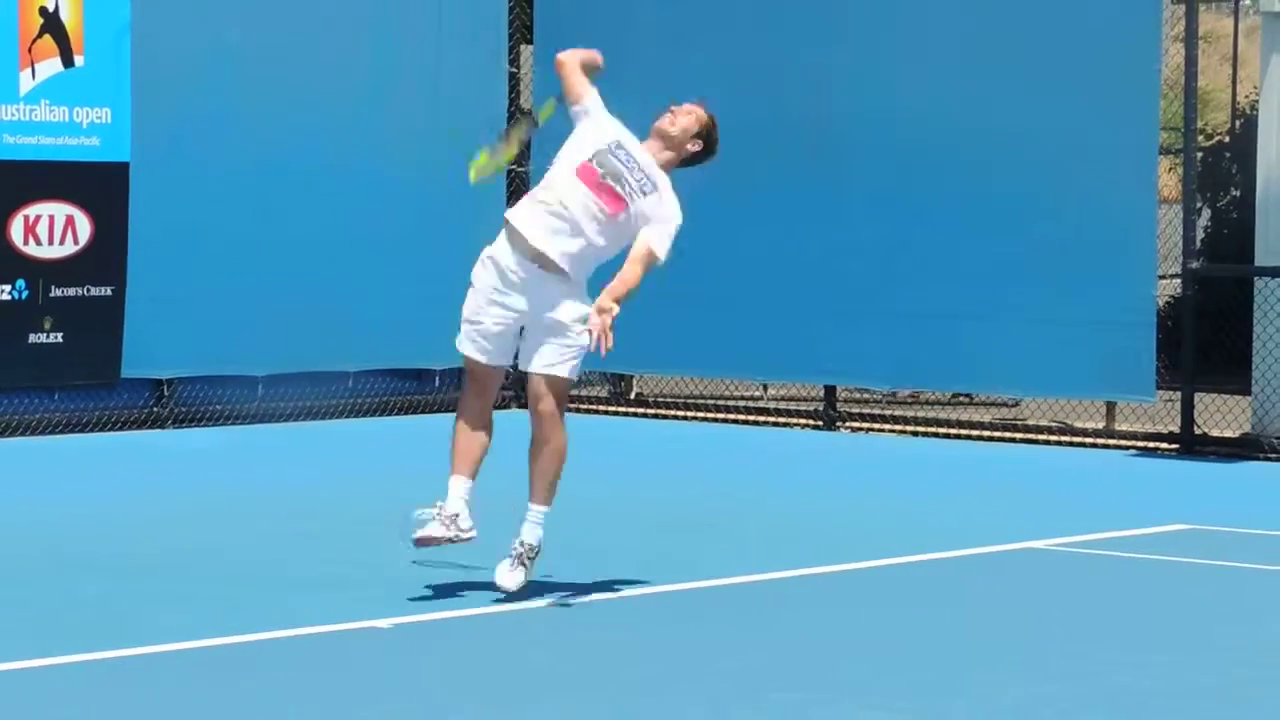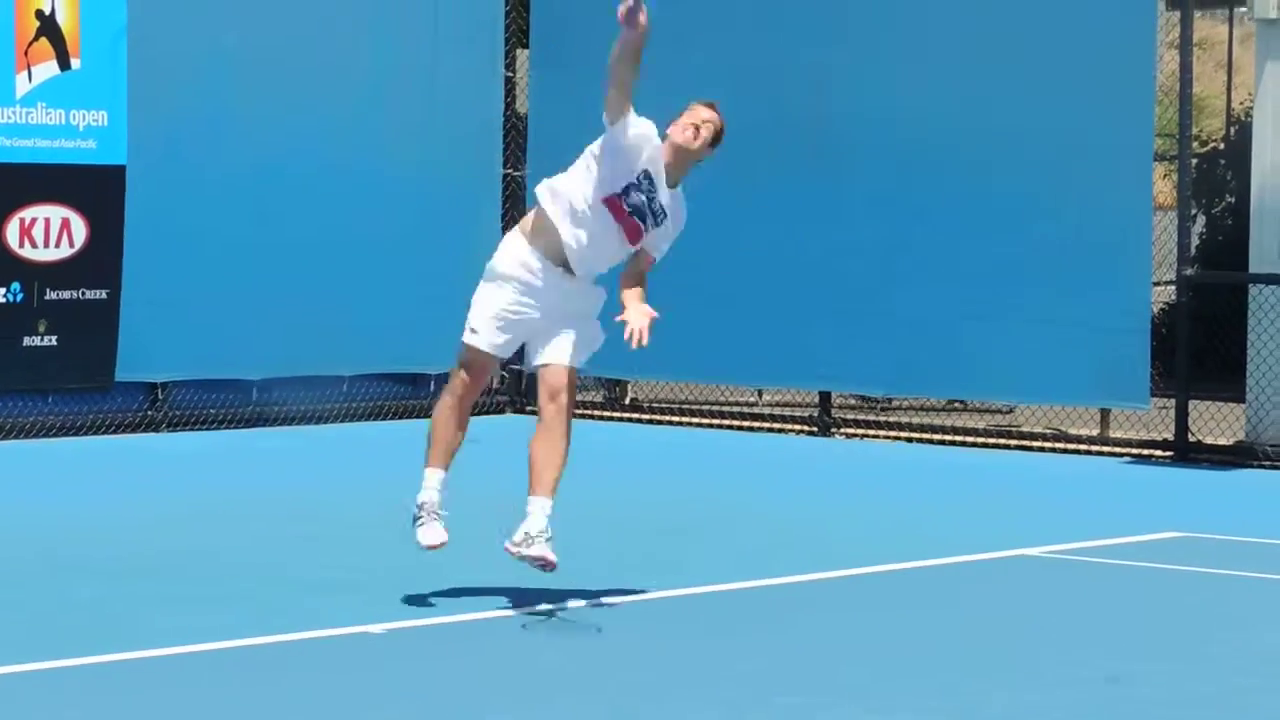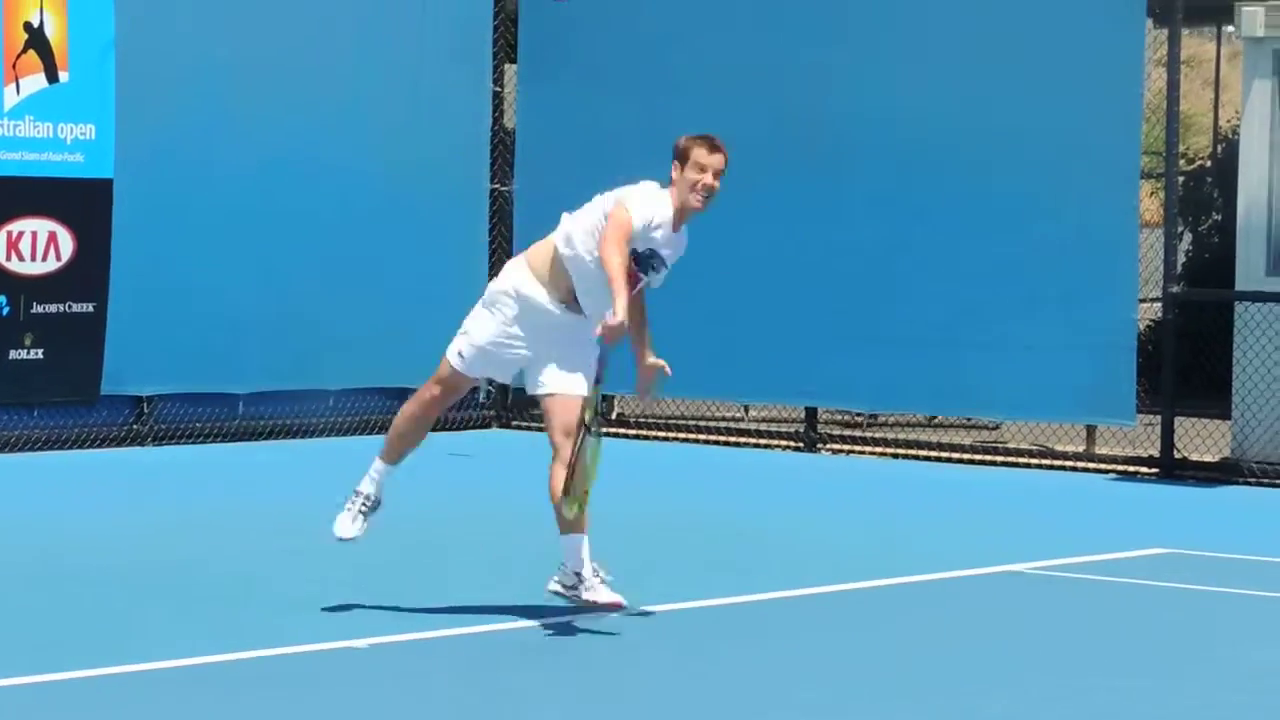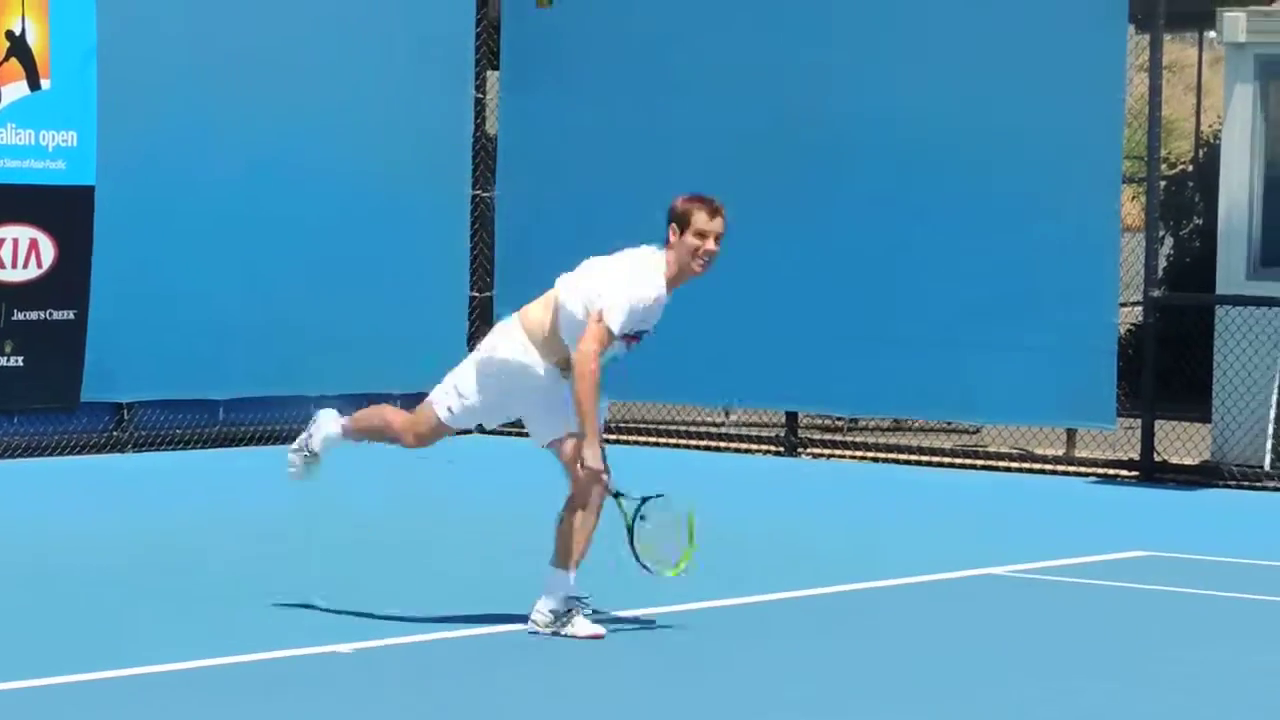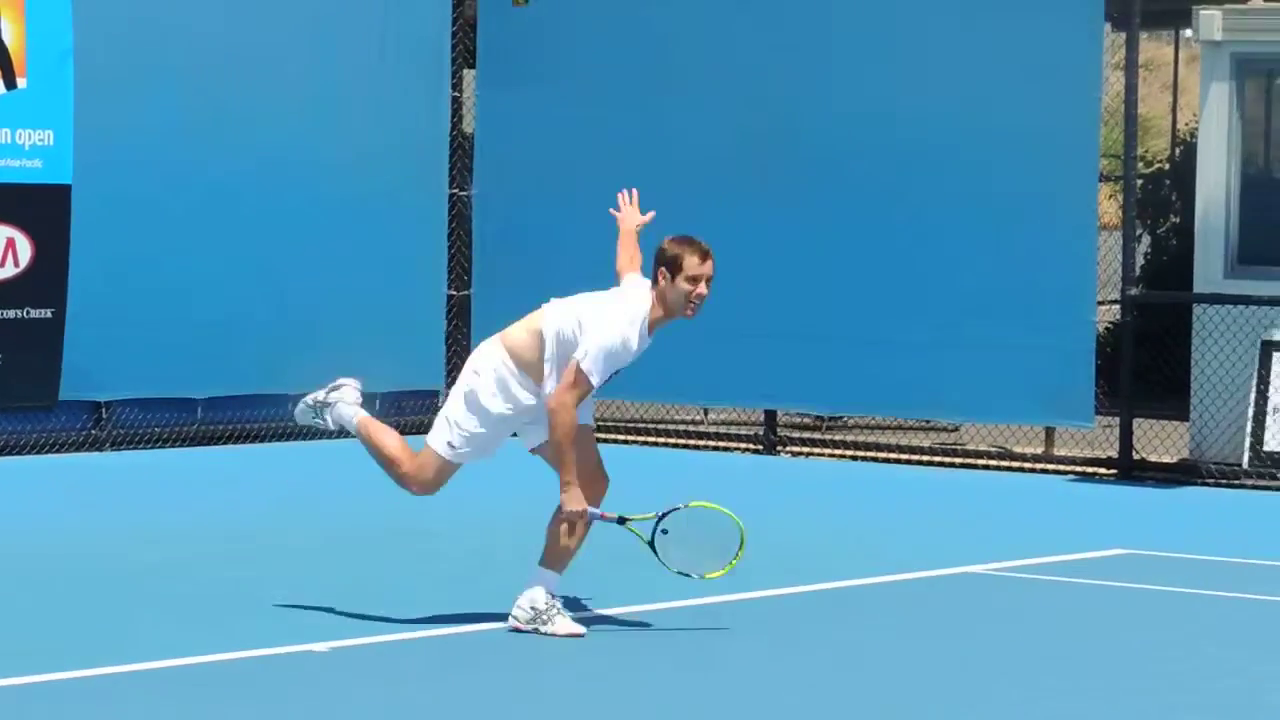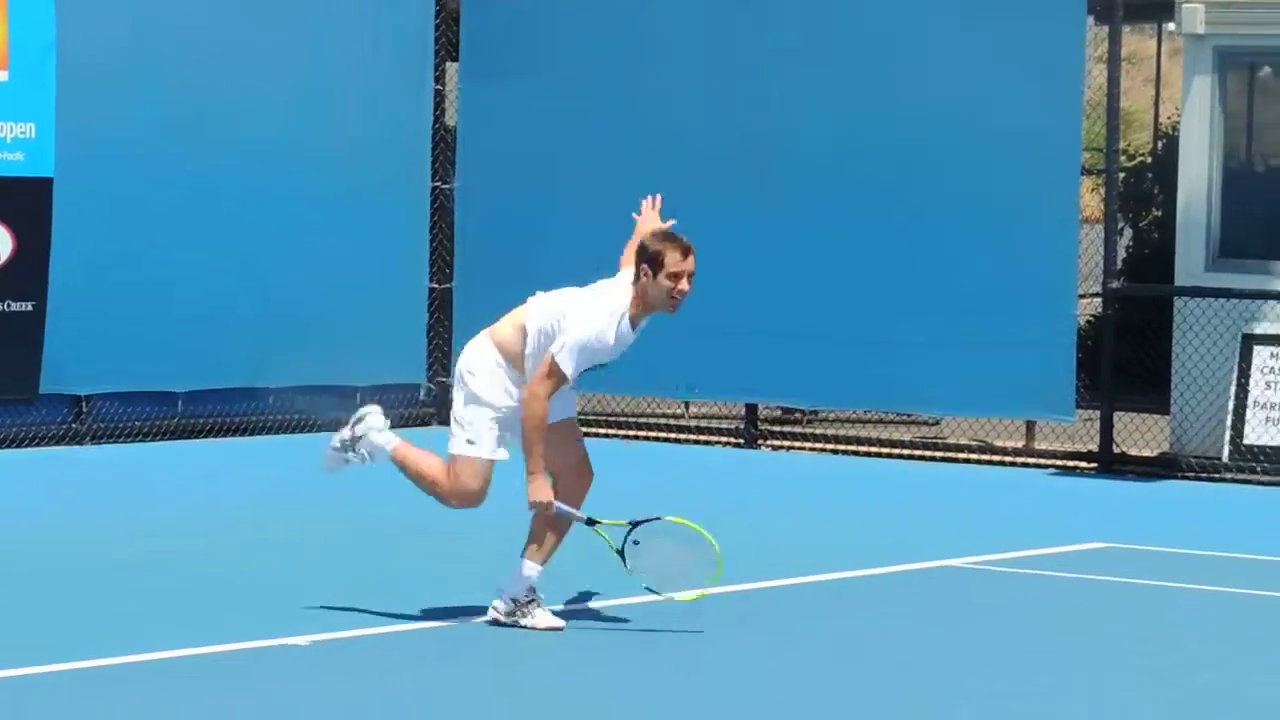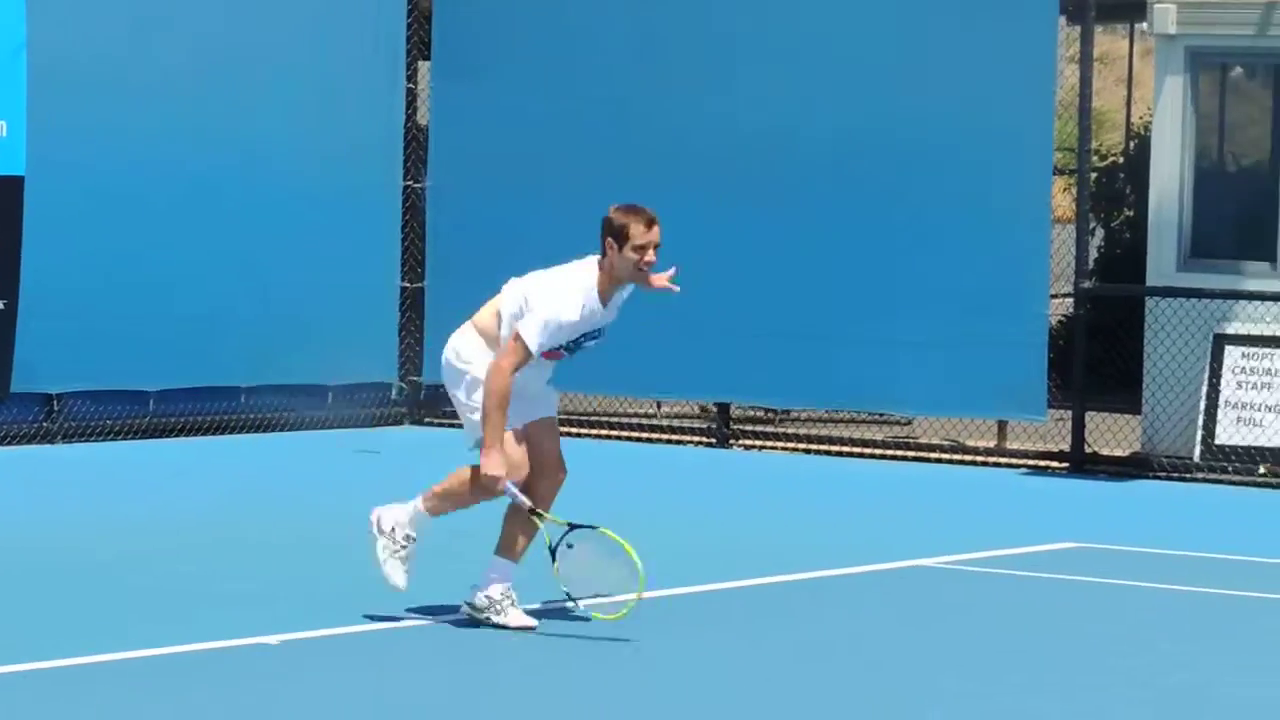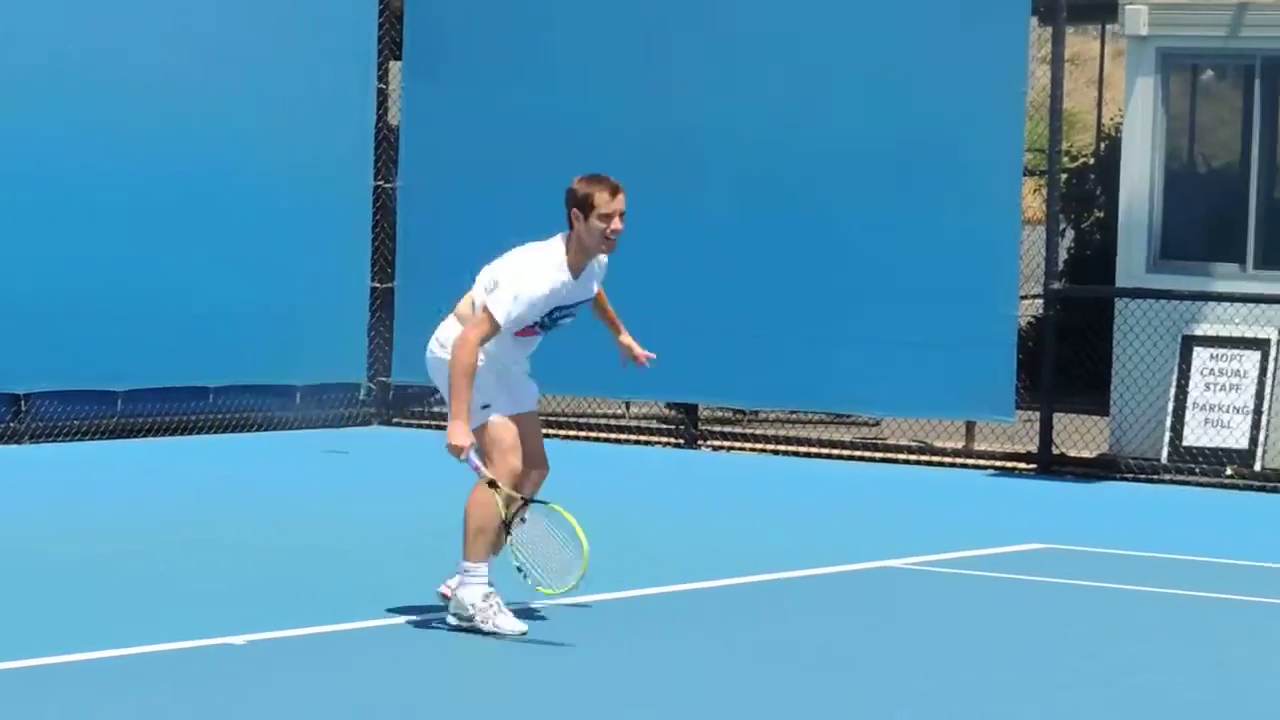
dt=0.1s
person 1, frame 1
left shoulder: (665, 207)
right shoulder: (607, 133)
left elbow: (638, 263)
right elbow: (566, 63)
left wrist: (606, 304)
left hip: (562, 295)
right hip: (508, 267)
left knee: (548, 407)
right knee: (477, 399)
left ankle: (529, 542)
right ankle: (455, 512)
person 1, frame 2
left shoulder: (672, 215)
right shoulder: (634, 140)
left elbow: (634, 271)
right elbow: (618, 79)
left wrist: (635, 304)
left hip: (574, 296)
right hip: (523, 264)
left knee: (556, 397)
right knee: (468, 380)
left ankle: (534, 531)
right ankle: (430, 500)
person 1, frame 3
left shoulder: (671, 237)
right shoulder: (647, 201)
right elbow: (612, 234)
left wrist: (643, 350)
right wrist: (618, 299)
left hip: (571, 326)
right hip: (526, 300)
left knee: (567, 434)
right knee: (441, 389)
left ankle: (573, 571)
right ankle: (374, 484)
person 1, frame 4
left shoulder: (657, 285)
right shoulder: (642, 286)
right elbow: (586, 361)
right wrist: (591, 439)
left hip: (559, 379)
right hip: (512, 360)
left knee: (592, 482)
right knee: (414, 431)
left ankle: (556, 604)
right ankle: (331, 428)
person 1, frame 5
left shoulder: (640, 297)
right shoulder: (620, 331)
left elbow: (627, 261)
right elbow: (563, 403)
left wrist: (628, 224)
right wrist: (569, 485)
left hip: (546, 386)
right hip: (501, 378)
left knee: (593, 485)
right knee: (420, 477)
left ankle: (537, 601)
right ankle: (345, 405)
person 1, frame 6
left shoulder: (635, 293)
right shoulder: (596, 325)
left elbow: (628, 260)
right elbow: (534, 394)
left wrist: (644, 232)
right wrist: (535, 476)
left hip: (540, 374)
right hip: (493, 372)
left knee: (576, 479)
right knee: (464, 491)
left ankle: (517, 595)
right ankle: (373, 434)
person 1, frame 7
left shoulder: (613, 284)
right shoulder: (567, 303)
right elbow: (500, 369)
left wrist: (647, 280)
right wrist: (496, 444)
left hip: (526, 371)
right hip: (478, 364)
left knee: (548, 475)
right knee: (502, 473)
left ankle: (491, 591)
right ankle: (401, 519)
person 1, frame 8
left shoulder: (590, 263)
right shoulder: (535, 274)
right elbow: (469, 340)
left wrist: (621, 335)
right wrist: (457, 420)
left hip: (508, 354)
right hip: (461, 354)
left knee: (535, 469)
right knee: (506, 461)
left ankle: (466, 581)
right ankle: (471, 592)
